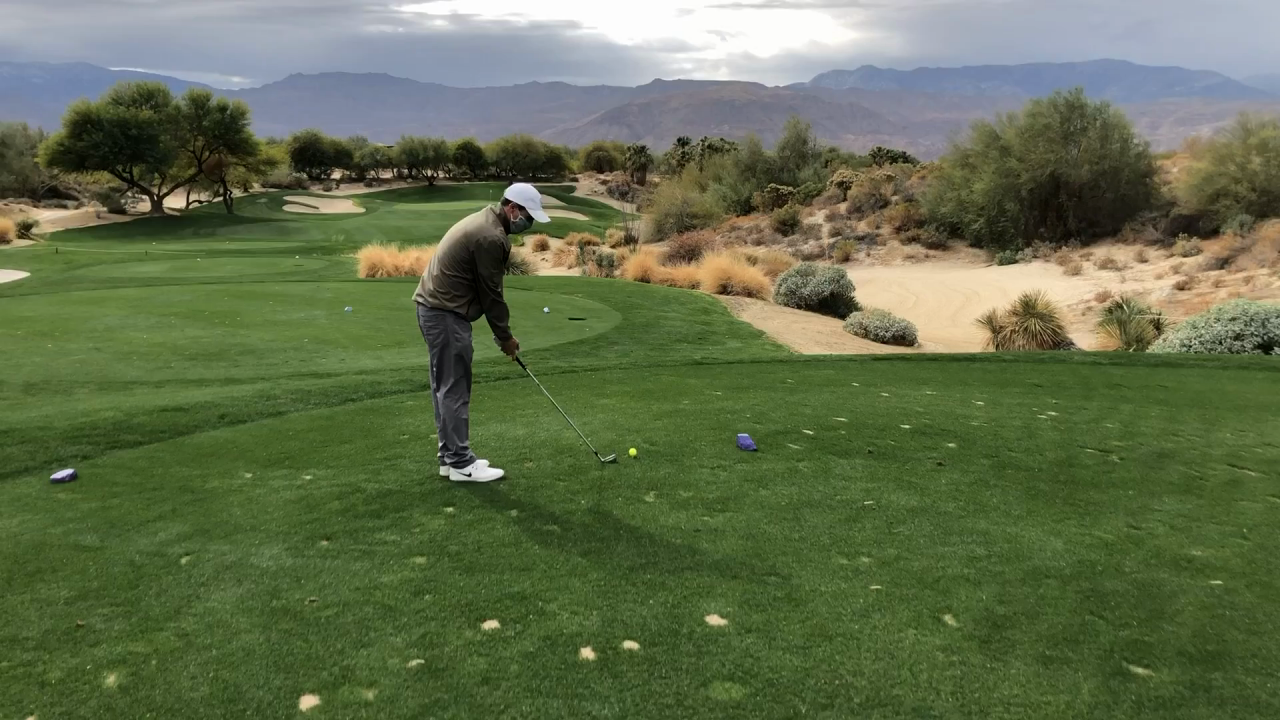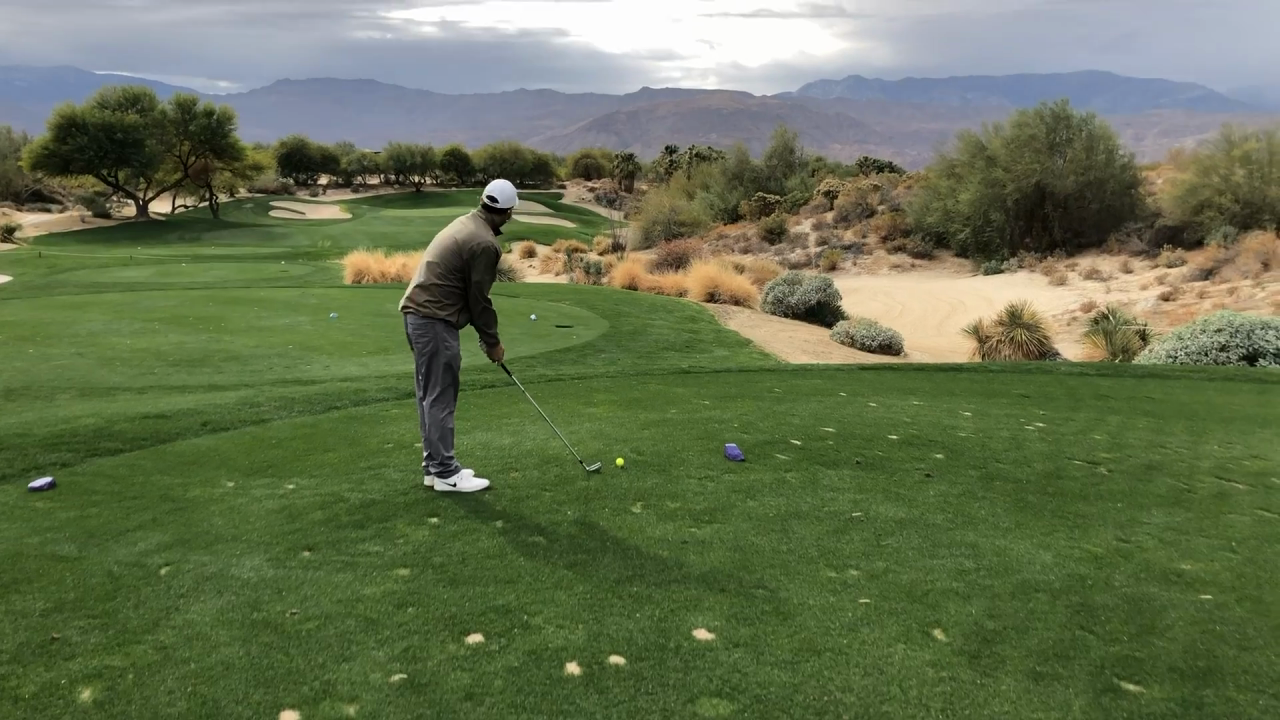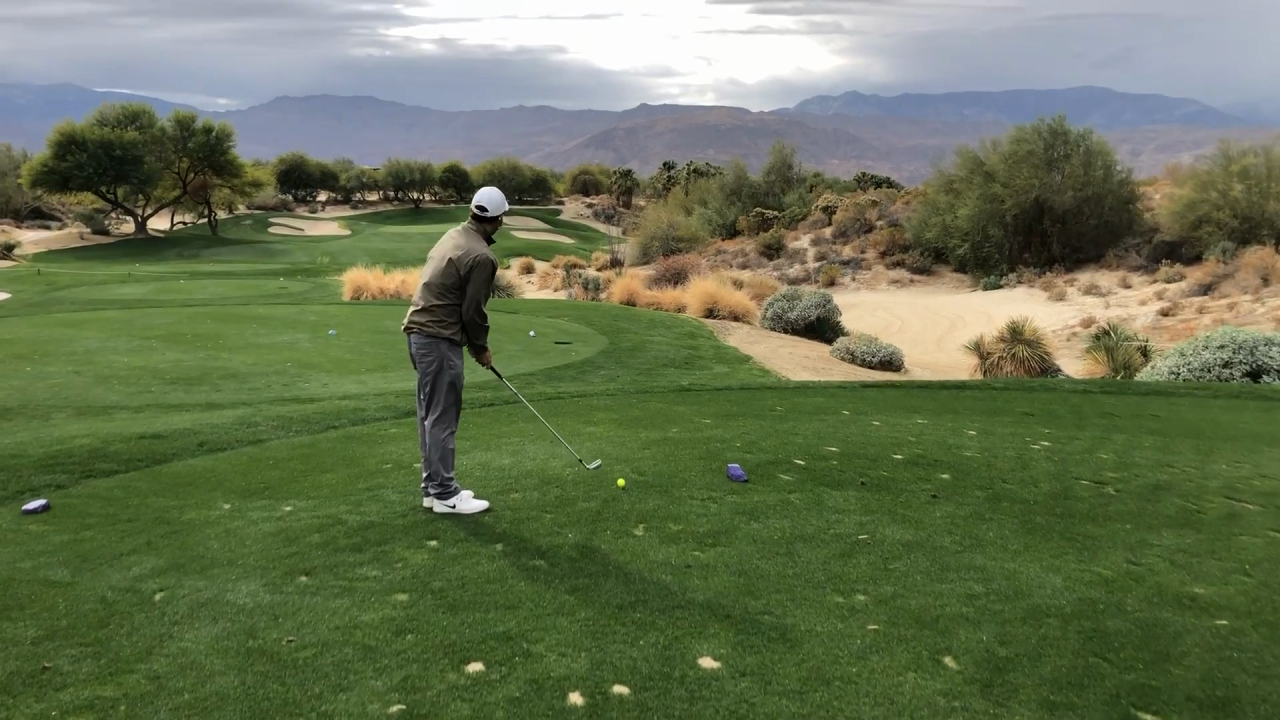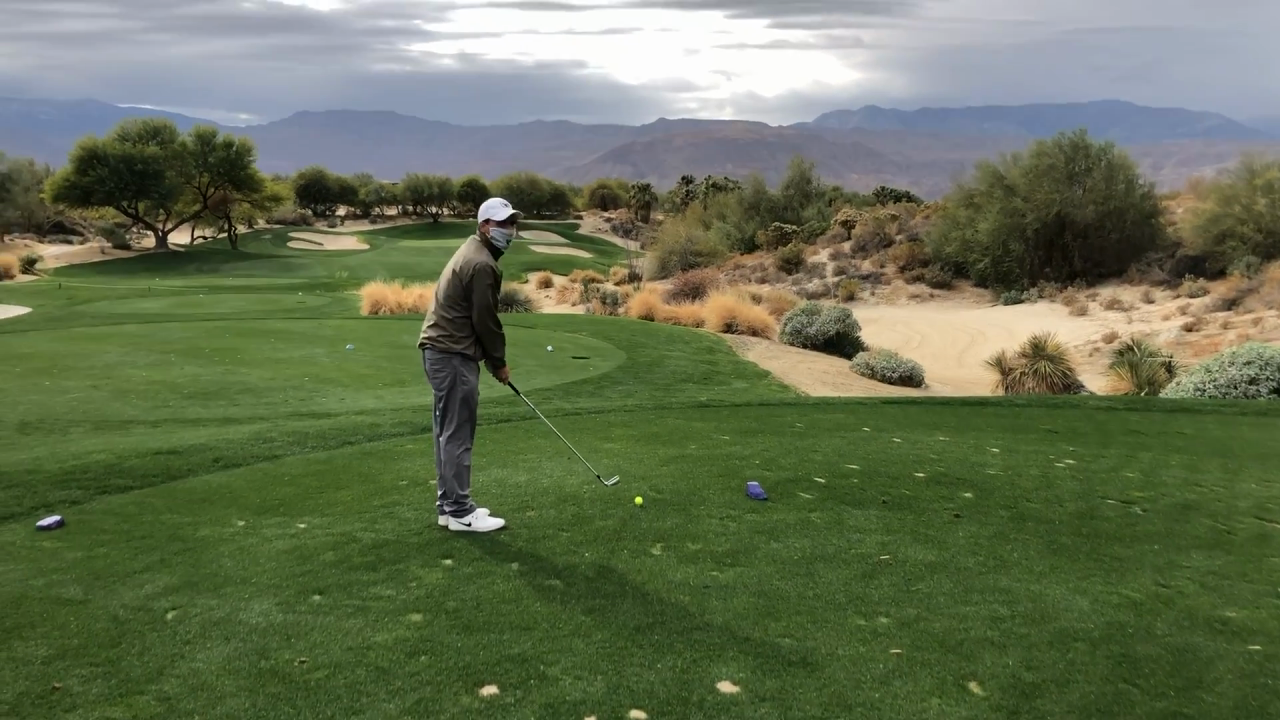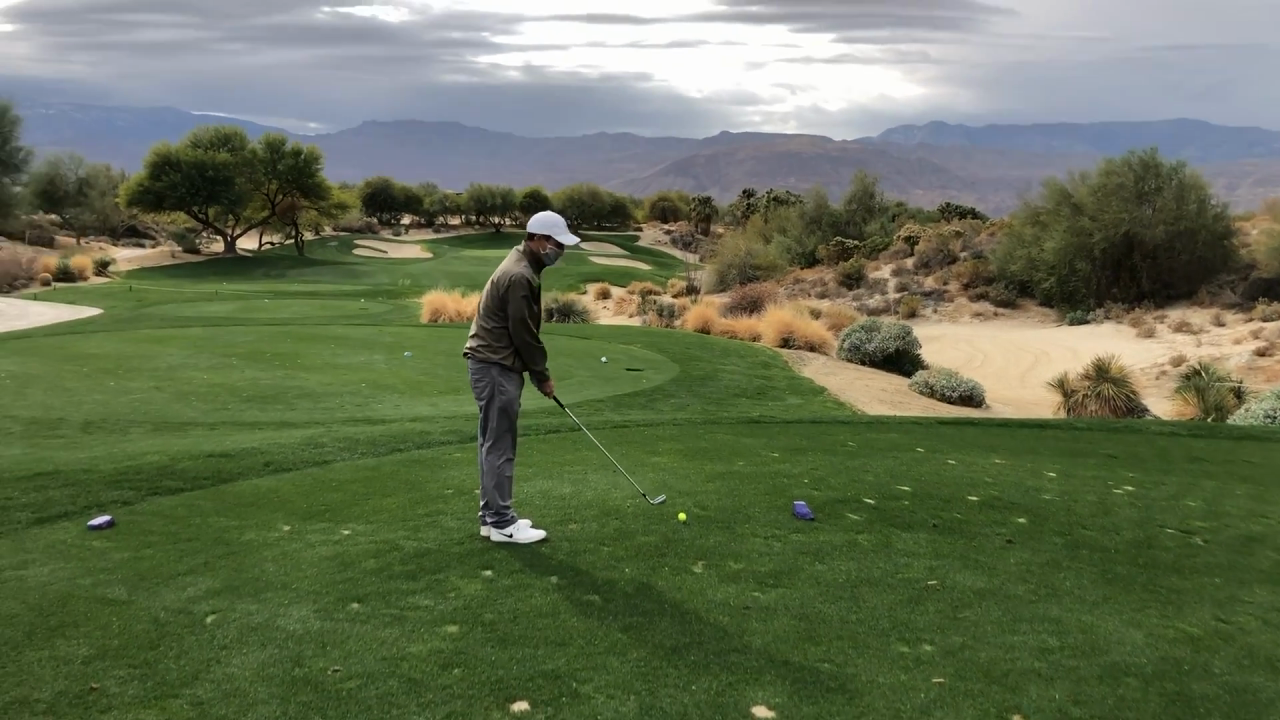
dt=0.4s
person 1, frame 1
left shoulder: (484, 219)
right shoulder: (492, 237)
left elbow: (484, 286)
right elbow: (490, 292)
left wrist: (502, 331)
right wrist: (505, 336)
left hip: (435, 307)
right hip: (446, 313)
left knee: (446, 387)
right knee: (455, 389)
left ankle: (450, 455)
right ankle: (460, 463)
person 1, frame 2
left shoulder: (466, 222)
right shoulder: (485, 243)
right elbow: (478, 297)
left wrist: (486, 335)
right wrist: (492, 341)
left hip: (419, 313)
right hip: (435, 320)
left knee: (431, 395)
right knee: (441, 398)
left ankle: (435, 465)
right ankle: (444, 473)
person 1, frame 3
left shoulder: (454, 236)
right shoulder: (480, 256)
right elbow: (472, 311)
left wrist: (475, 346)
right wrist: (481, 349)
left hip: (421, 332)
right hip: (439, 340)
left knee: (431, 415)
right knee: (442, 418)
left ankle: (434, 486)
right ankle: (444, 495)
person 1, frame 4
left shoulder: (471, 252)
right shoulder: (482, 264)
right elbow: (485, 321)
left wrist: (491, 359)
right wrist: (499, 363)
left hip: (442, 351)
right hip: (454, 356)
left knee: (448, 432)
right knee: (458, 435)
left ankle: (449, 504)
right ankle: (459, 512)
person 1, frame 5
left shoulder: (520, 265)
right shoulder: (520, 276)
right elbow: (523, 333)
left wrist: (535, 372)
right wrist: (543, 375)
left hip: (492, 363)
right hip: (496, 367)
left knee: (493, 443)
right knee: (500, 445)
left ankle: (492, 514)
right ankle: (501, 523)
